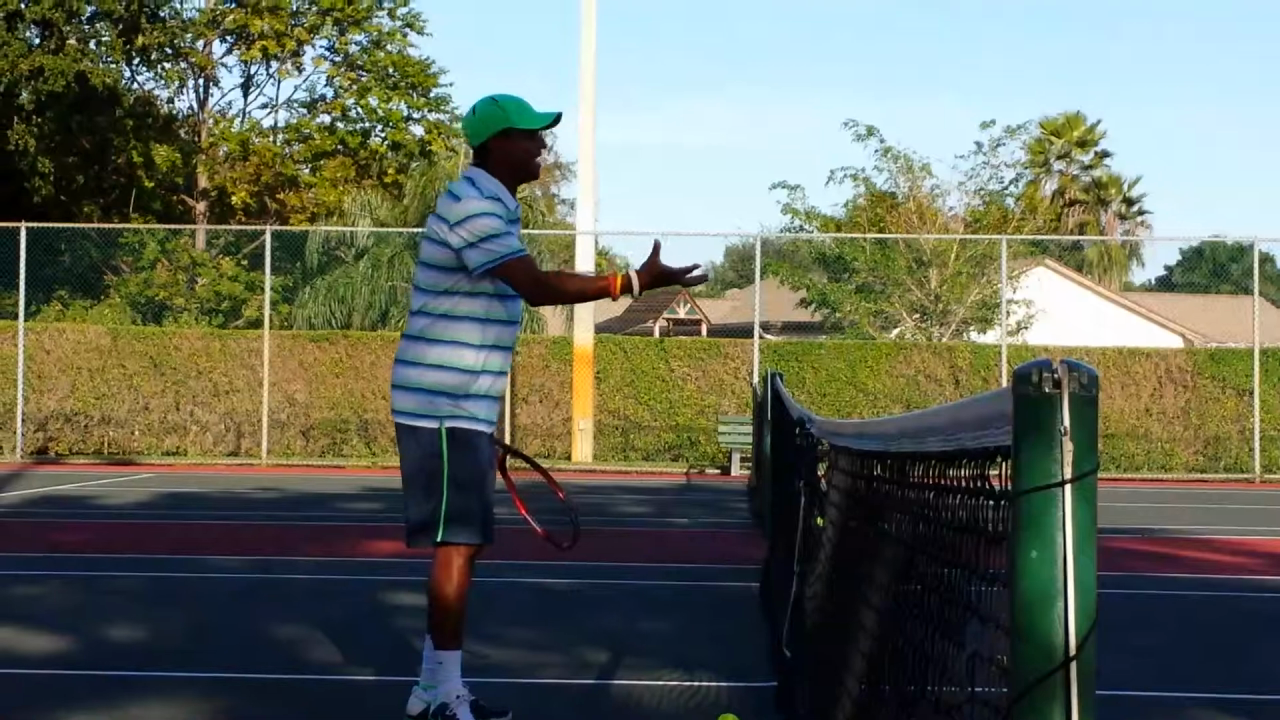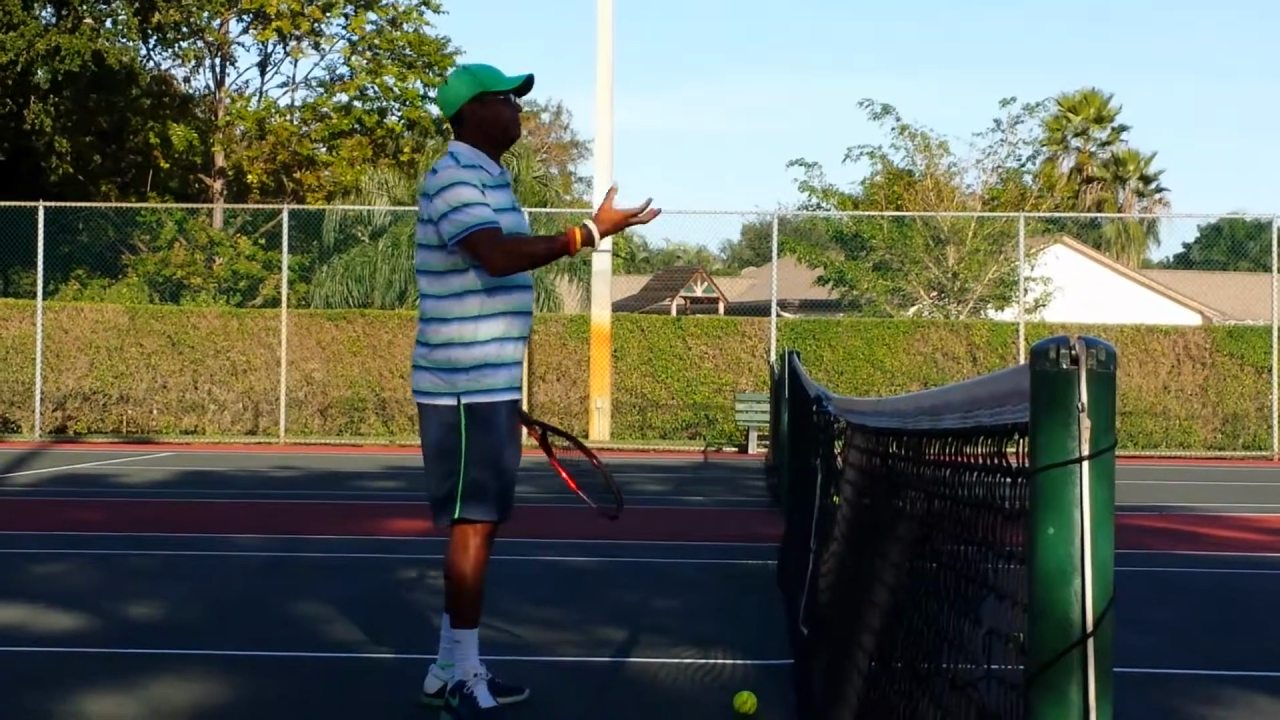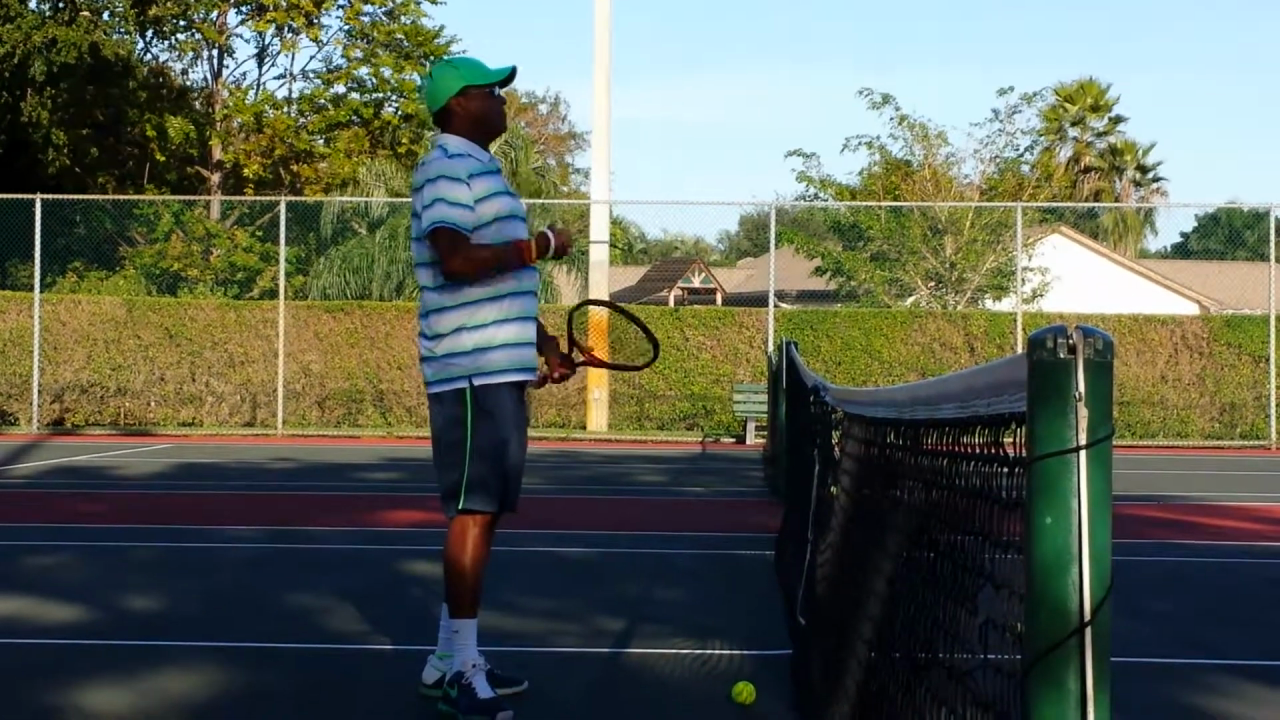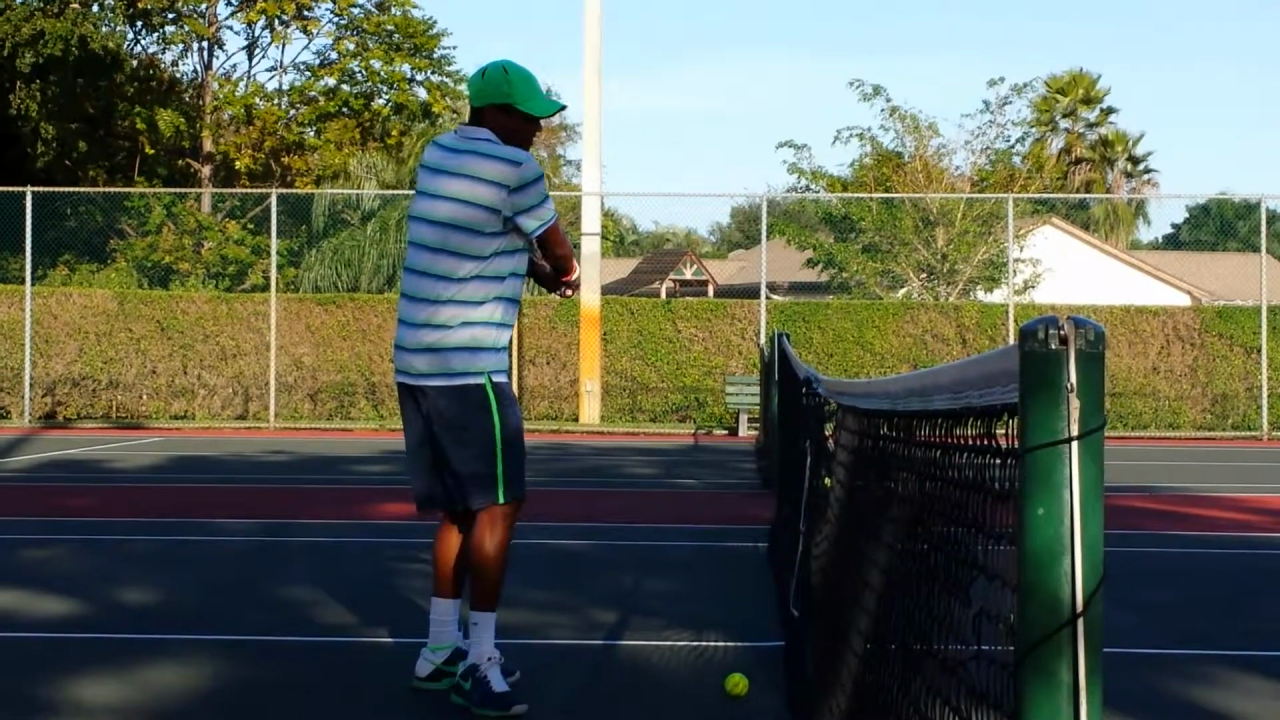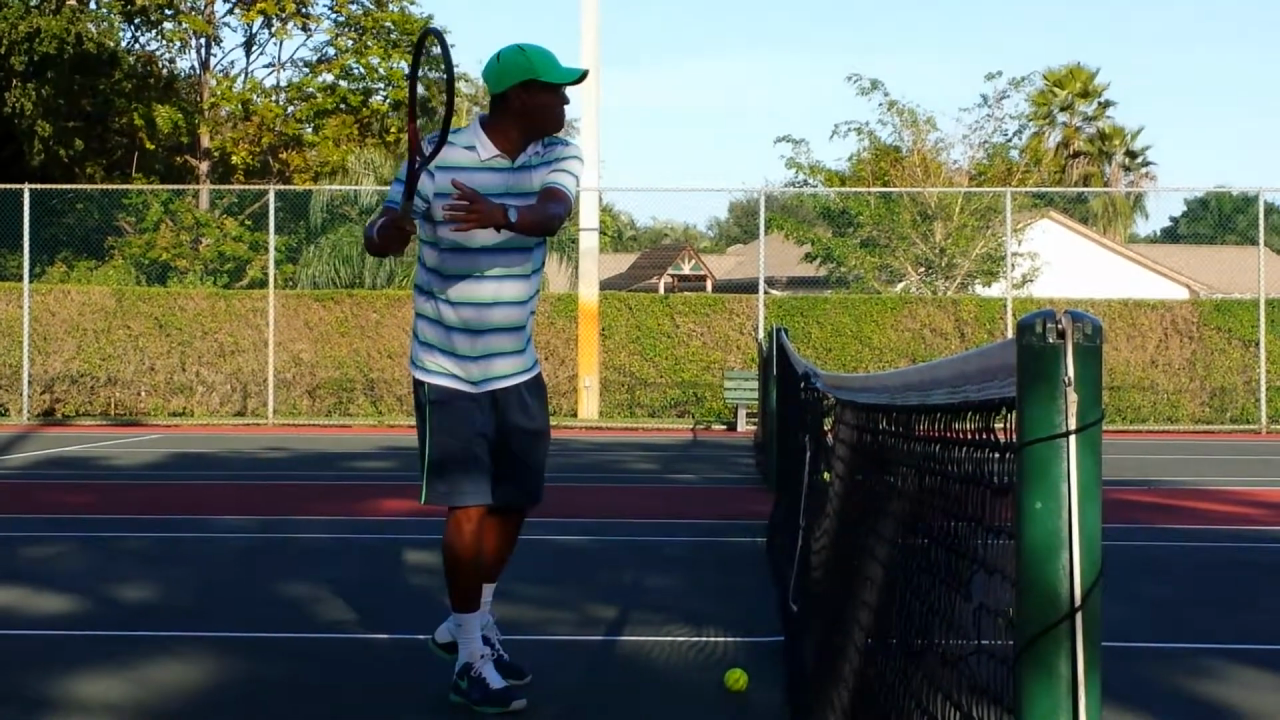
dt=1s
person 1, frame 1
left shoulder: (490, 204)
right shoulder: (471, 203)
right elbow: (536, 286)
right wrist: (634, 281)
left hip: (460, 406)
right hip: (443, 407)
left knee: (463, 542)
right knee: (458, 542)
person 1, frame 2
left shoulder: (489, 178)
right shoulder: (453, 175)
right elbow: (498, 257)
right wrist: (594, 230)
left hip: (487, 383)
right hip: (463, 384)
left knee: (483, 519)
right knee: (475, 520)
left ankle: (455, 667)
person 1, frame 3
left shoulder: (480, 166)
right shoulder: (445, 165)
right elbow: (456, 260)
left wrist: (542, 340)
right wrist: (536, 248)
left hip: (498, 366)
right hip: (471, 369)
left knee: (483, 509)
right knee: (473, 509)
left ankle: (452, 657)
right ankle: (457, 667)
person 1, frame 4
left shoulder: (438, 153)
right shoulder: (514, 166)
right elbow: (556, 248)
left wrist: (535, 269)
right wrist: (565, 274)
left hip: (420, 361)
right hip: (466, 365)
left knee: (460, 506)
right knee: (497, 504)
left ankle: (441, 649)
right ankle: (480, 660)
person 1, frame 5
left shoulder: (561, 156)
right shoulder: (435, 155)
left elbow: (550, 214)
right elbow: (378, 232)
left wrist: (502, 215)
right wrist: (389, 230)
left hip: (518, 368)
right hip: (448, 370)
left knee: (512, 505)
right knee: (468, 509)
left ankle: (471, 625)
right ankle: (470, 658)
